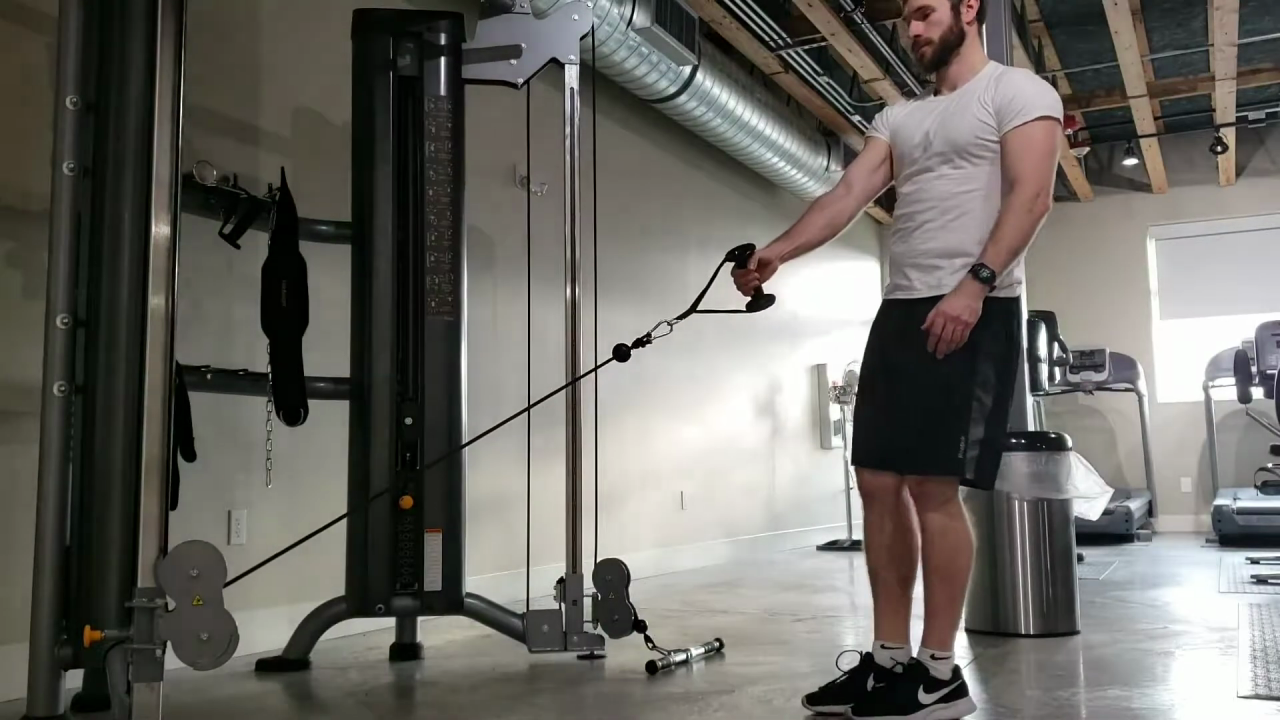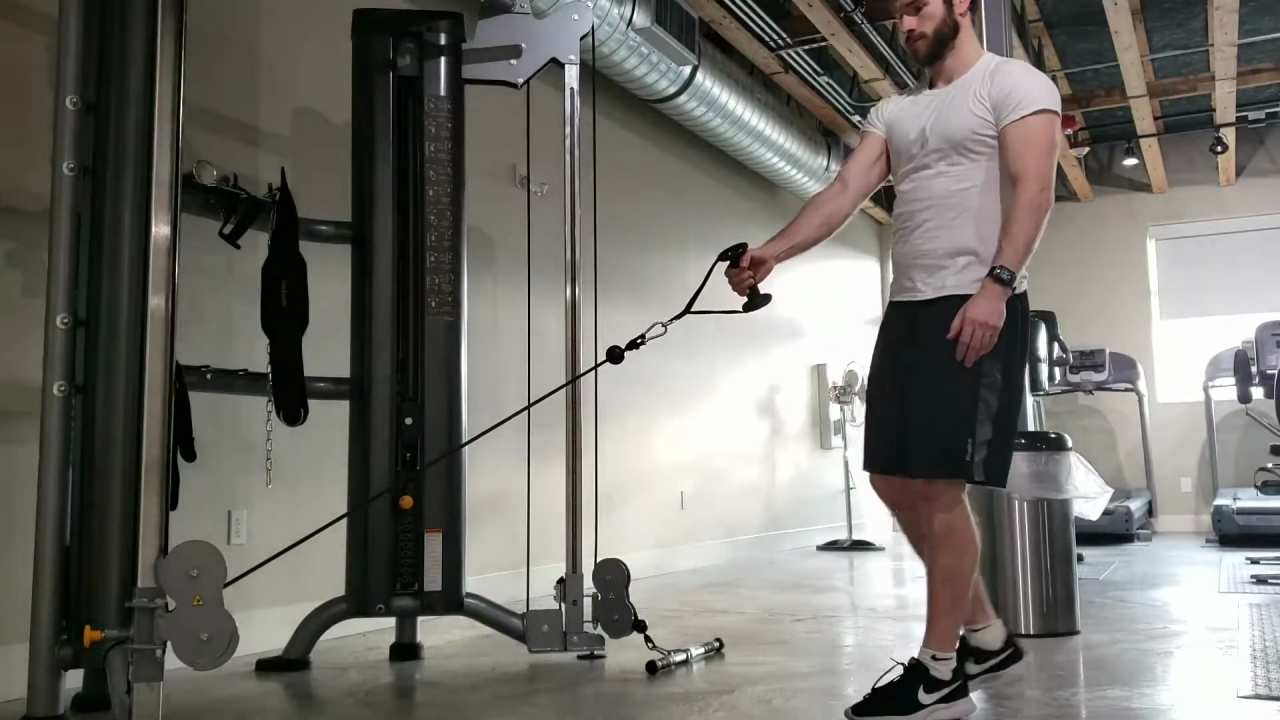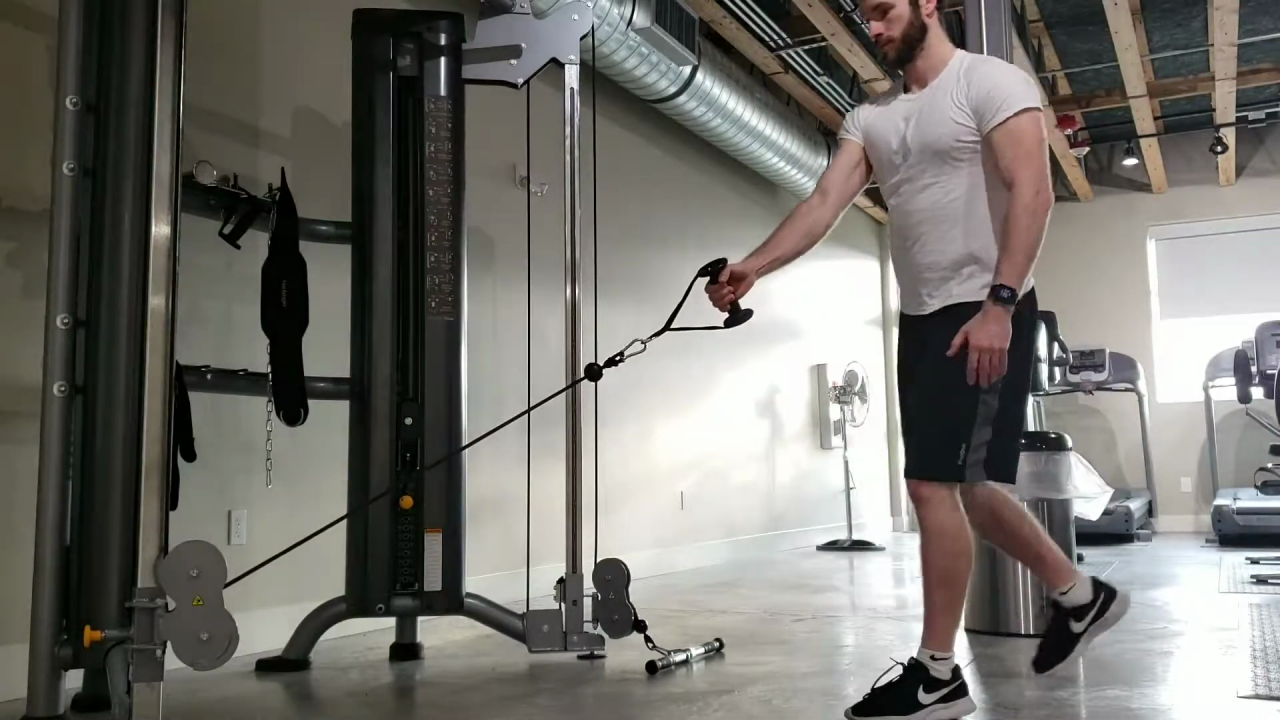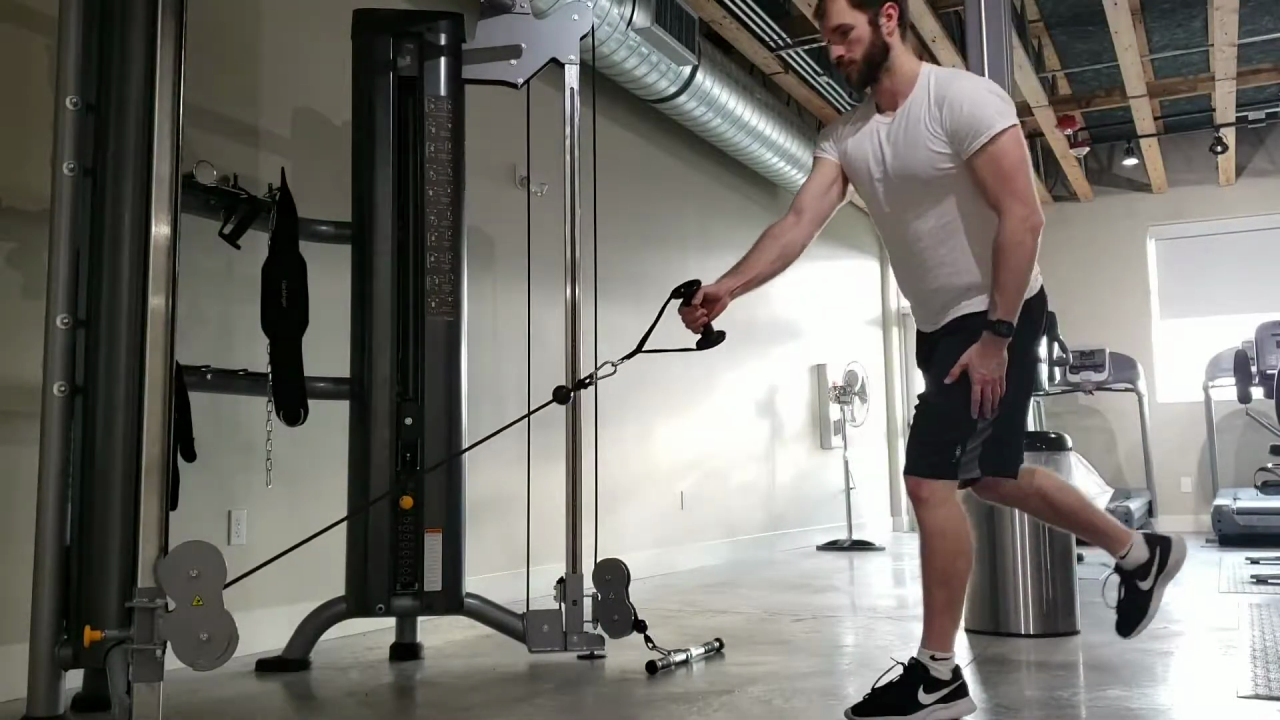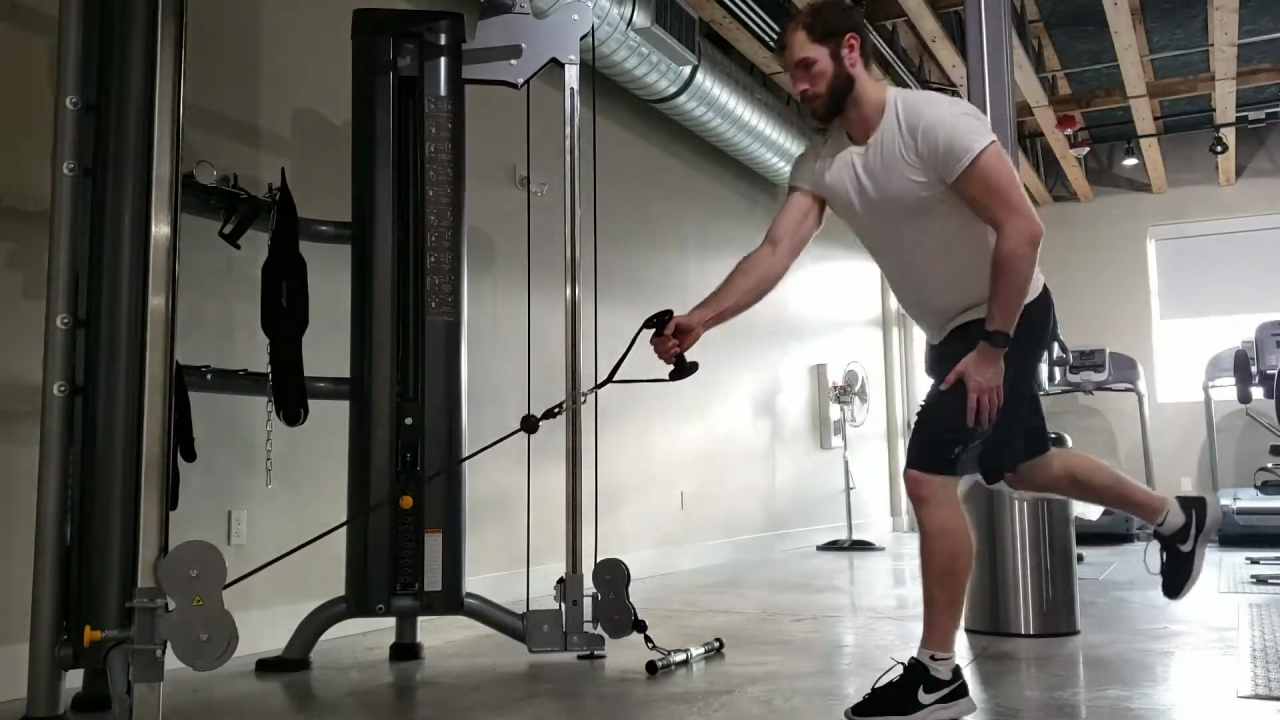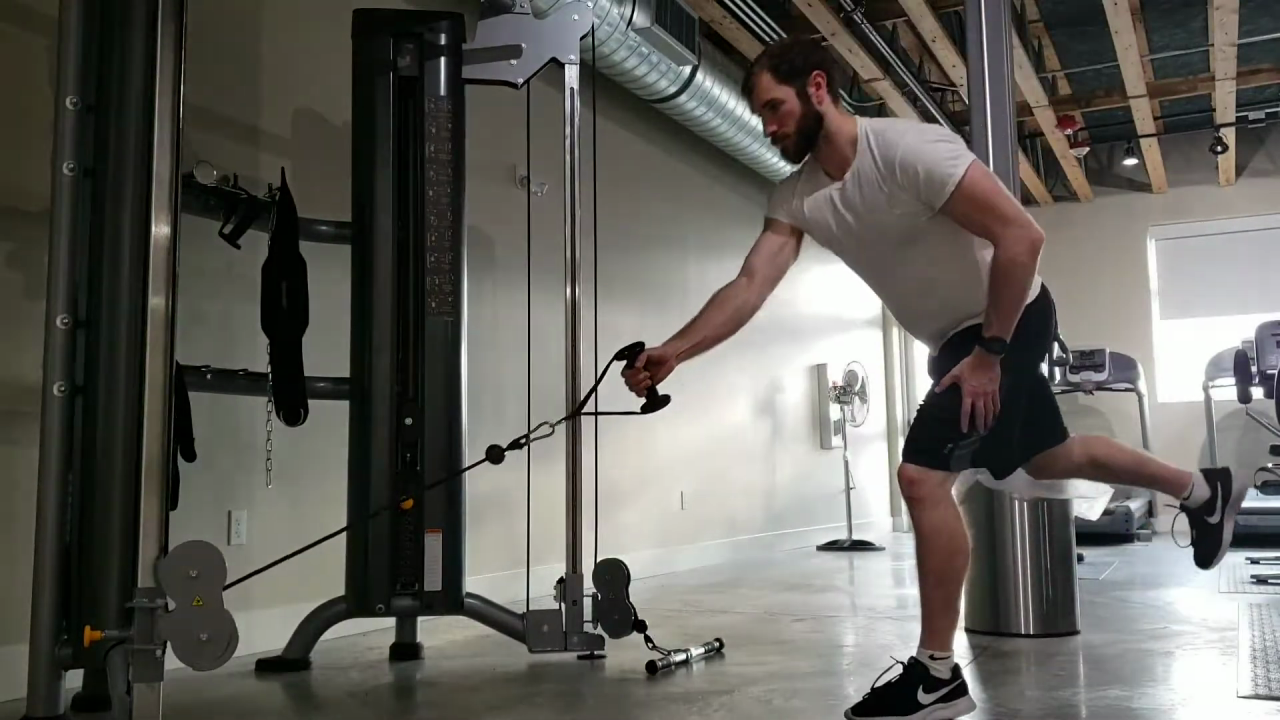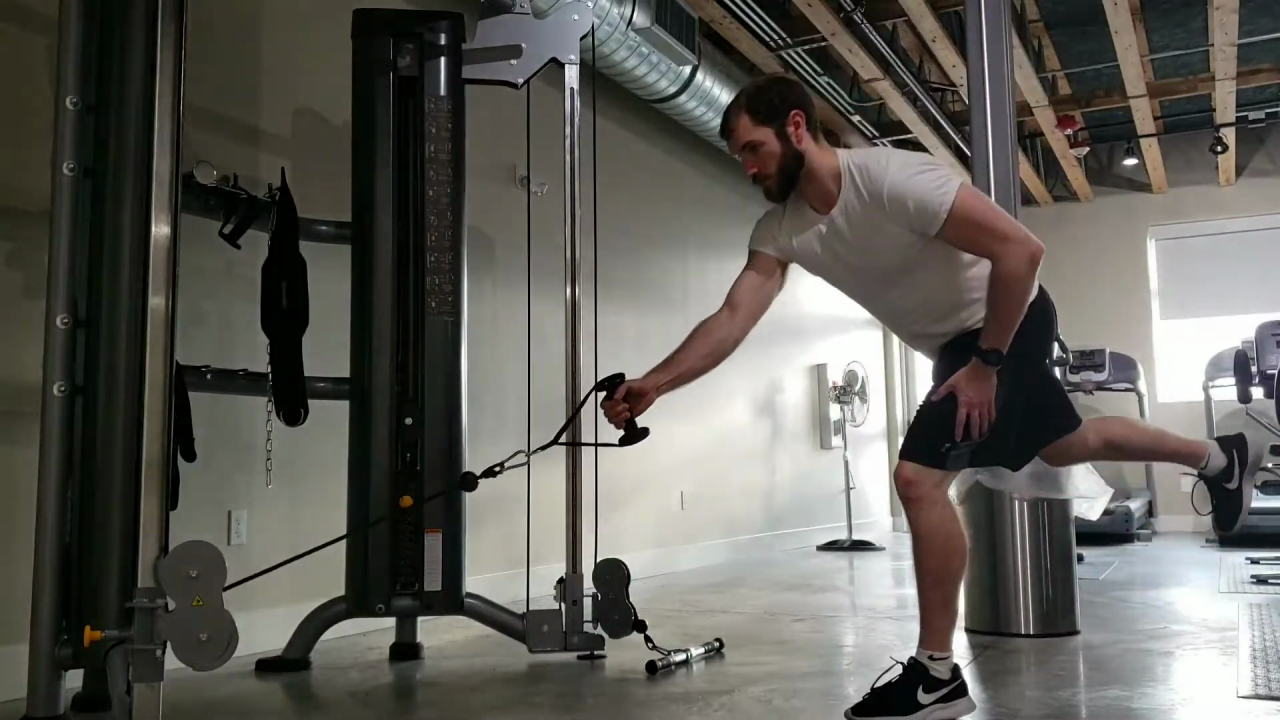
dt=0.3s
person 1, frame 1
left shoulder: (1018, 91)
right shoulder: (899, 116)
left elbow: (1031, 195)
right elbow: (848, 194)
left wrist: (977, 282)
right wrist: (776, 253)
left hip: (971, 312)
right hip: (899, 311)
left knee: (934, 487)
right knee: (878, 481)
right ankle: (887, 658)
person 1, frame 2
left shoulder: (1014, 82)
right shoulder: (895, 109)
left elbow: (1033, 188)
right elbow: (845, 191)
left wrist: (996, 284)
right wrist: (771, 252)
left hip: (976, 311)
right hip: (905, 310)
left knee: (939, 488)
right knee: (894, 481)
right ankle: (984, 636)
person 1, frame 3
left shoulder: (990, 82)
right shoulder: (871, 115)
left elbow: (1032, 194)
right elbow: (824, 201)
left wrist: (1000, 303)
right wrist: (751, 267)
left hip: (983, 313)
right hip: (920, 317)
left knee: (935, 484)
right knee: (963, 482)
right ankle: (1080, 595)
person 1, frame 4
left shoulder: (963, 99)
right shoulder: (845, 135)
left elbow: (1023, 216)
right elbow: (800, 220)
left wrist: (997, 334)
right wrist: (727, 288)
left hip: (993, 319)
right hip: (937, 326)
left knee: (931, 480)
right knee: (989, 475)
right ankle: (1140, 554)
person 1, frame 5
left shoulder: (934, 121)
right shoulder: (819, 165)
left elbow: (1022, 229)
right elbow: (773, 253)
left wrist: (994, 346)
right wrist: (700, 319)
left hip: (1005, 318)
right hip: (952, 332)
left knee: (929, 477)
right knee: (1027, 466)
right ankle: (1178, 516)
person 1, frame 6
left shoulder: (909, 149)
right shoulder: (796, 198)
left elbow: (1021, 237)
right elbow: (750, 286)
left wrist: (991, 353)
right wrist: (675, 351)
left hip: (1007, 321)
right hip: (956, 335)
left knee: (922, 476)
right knee: (1049, 458)
right ankle: (1202, 490)
person 1, frame 7
left shoulder: (894, 179)
right shoulder: (780, 230)
left elbow: (1021, 249)
right elbow: (732, 318)
left wrist: (986, 365)
right wrist: (653, 384)
left hip: (1005, 324)
right hip: (958, 342)
left knee: (918, 476)
right knee: (1066, 444)
right ankle: (1218, 458)
